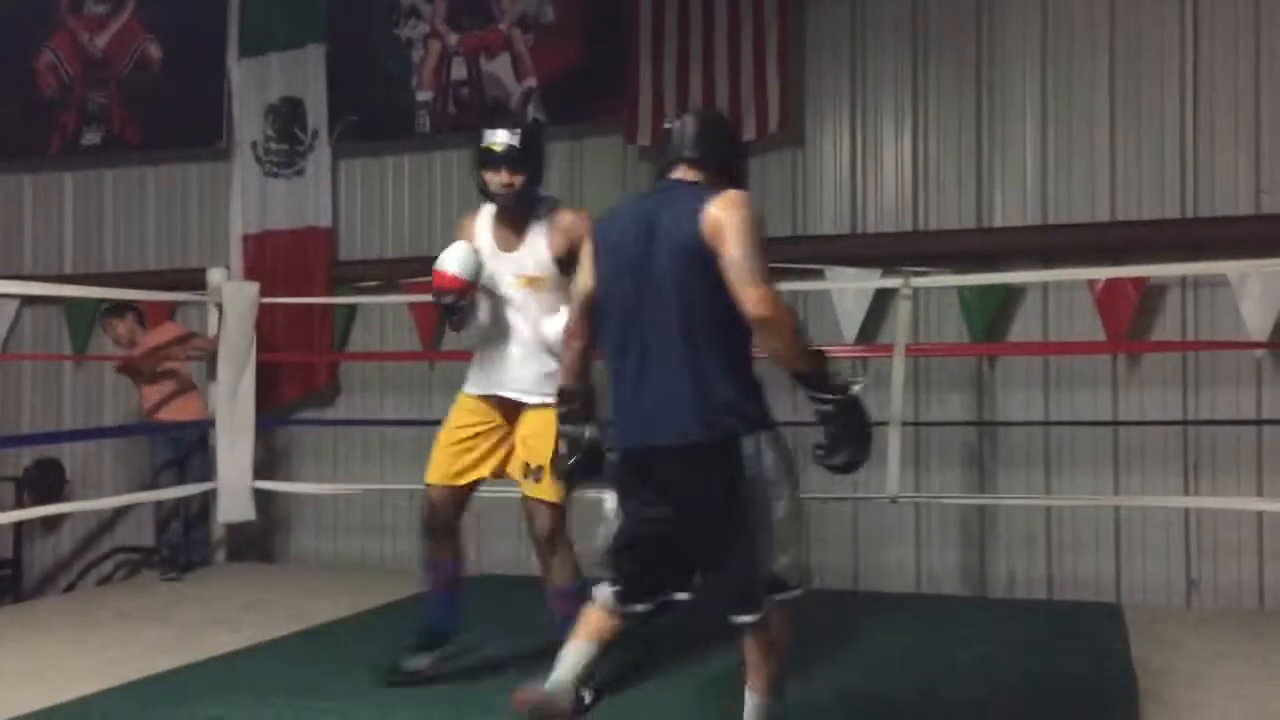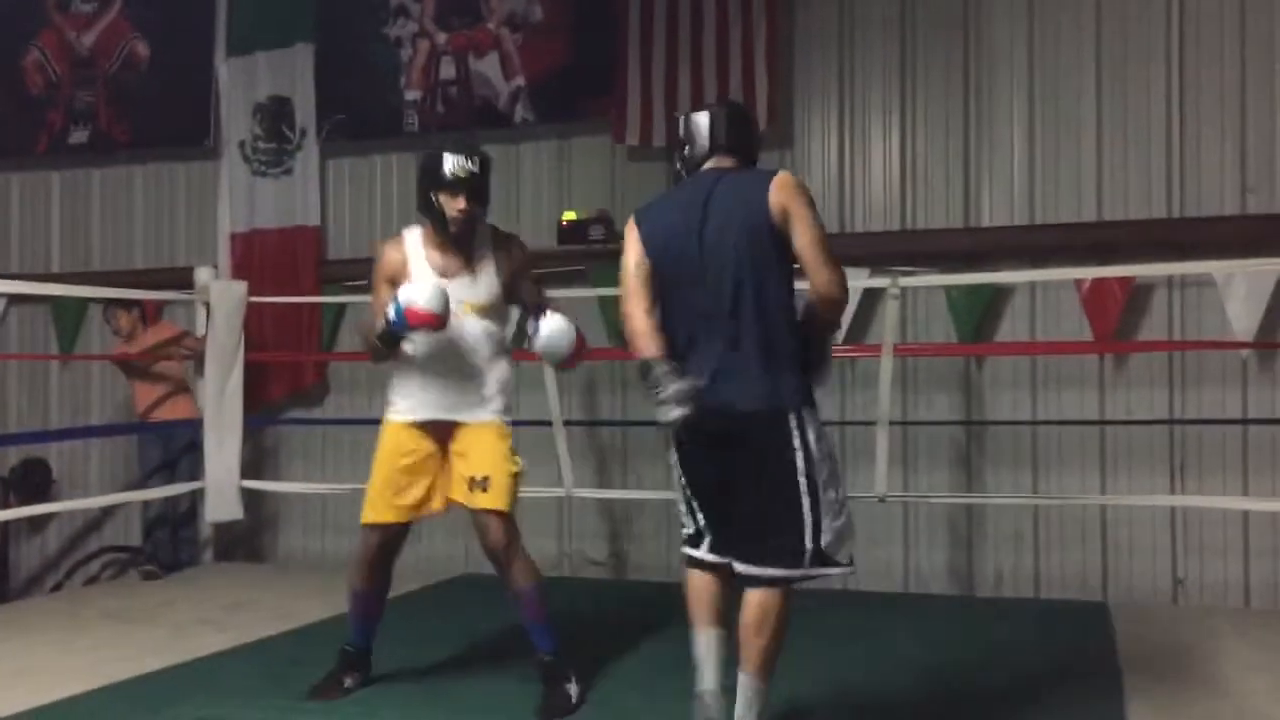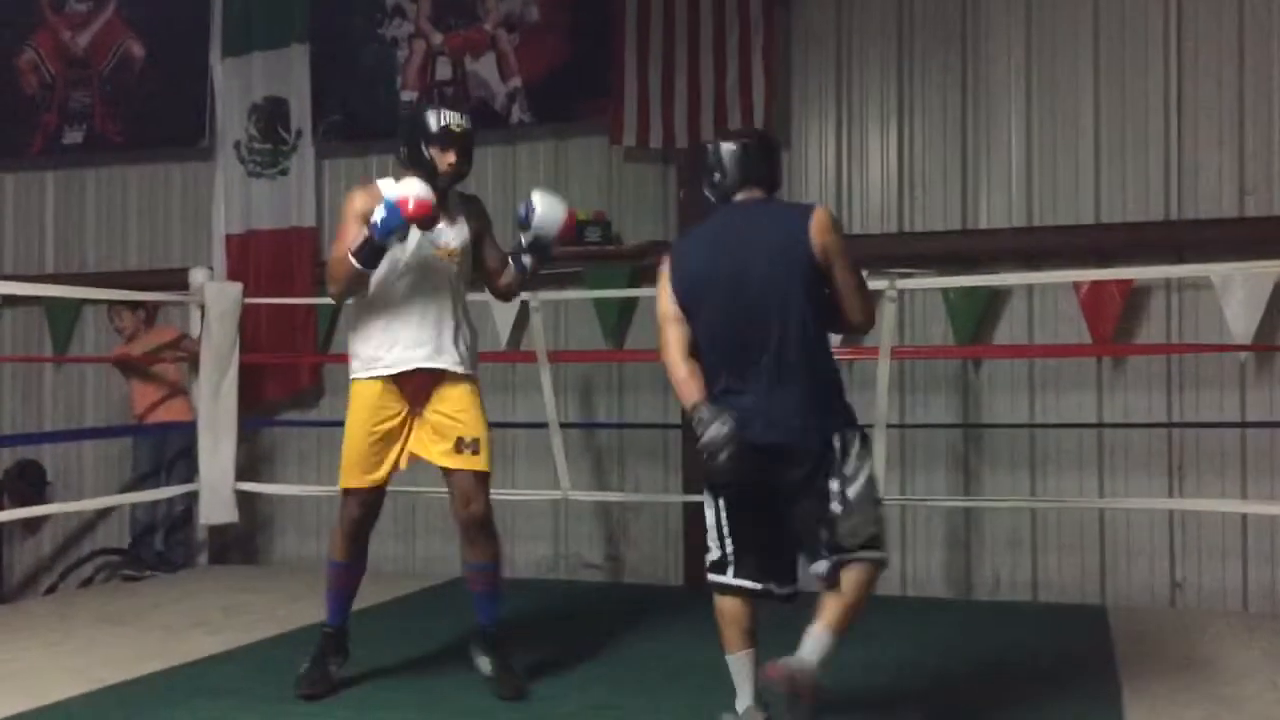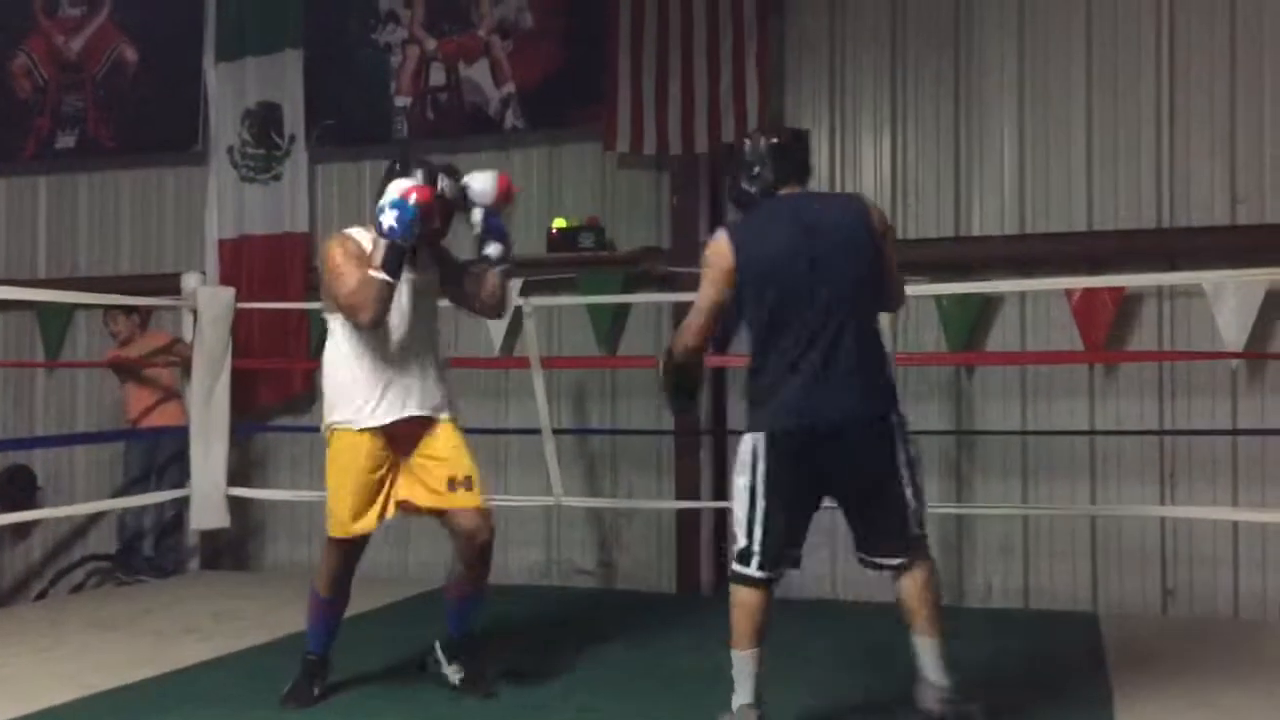
dt=0.2s
person 1, frame 1
left shoulder: (608, 226)
right shoulder: (724, 206)
left elbow: (576, 329)
right elbow: (760, 307)
left wrist: (572, 415)
right wrist: (828, 390)
left hip: (637, 436)
right hip: (716, 430)
left knee: (626, 582)
right knee: (758, 590)
person 1, frame 2
left shoulder: (646, 219)
right shoulder: (778, 189)
left elbow: (638, 310)
right elbow: (829, 290)
left wrist: (667, 380)
right wrist: (810, 333)
left hip: (695, 408)
right hip: (768, 402)
left knee: (706, 546)
right knee: (777, 562)
person 1, frame 3
left shoulder: (680, 255)
right shoulder: (813, 225)
left elbow: (676, 351)
right elbow: (857, 316)
left wrist: (708, 422)
left hip: (734, 431)
right hip: (814, 428)
left knee: (734, 572)
right knee: (858, 555)
right ankle: (805, 661)
person 1, frame 4
left shoulder: (731, 241)
right shoulder: (864, 216)
left elbow: (696, 333)
right elbow: (891, 297)
left wrist: (676, 367)
left hip: (779, 421)
right hip: (864, 413)
left knee: (753, 567)
right knee: (906, 551)
person 2, frame 1
left shoulder: (567, 226)
right shoulder: (472, 226)
right elbow: (461, 320)
right wrist: (451, 299)
left hip: (547, 399)
right hip: (484, 392)
left knee: (546, 530)
right knee: (438, 509)
right ankle: (436, 635)
person 2, frame 2
left shoulder: (505, 250)
right shoulder: (397, 254)
left elbow: (536, 309)
right elbow: (377, 347)
right wrist: (393, 327)
left hip: (482, 417)
right hip: (412, 417)
left knee: (500, 540)
right knee: (375, 543)
left ankle: (556, 670)
right ankle: (355, 659)
person 2, frame 3
left shoulder: (470, 212)
right shoulder: (368, 200)
left elbow: (501, 286)
right elbow: (337, 285)
left wrist: (532, 247)
right wrist: (379, 233)
left hip: (451, 376)
right hip: (380, 376)
left knee: (474, 509)
right knee: (356, 510)
left ankle: (489, 641)
right ankle: (332, 642)
person 2, frame 4
left shoulder: (431, 255)
right shoulder: (344, 249)
left elbow: (491, 304)
right elbow: (367, 315)
left wrist: (492, 234)
right wrist: (392, 244)
left hip: (429, 419)
right hip: (360, 423)
left knee: (476, 534)
right knee: (342, 549)
left ankle: (454, 646)
right ankle: (313, 666)
person 3, frame 1
left shoulder: (168, 332)
right shoulder: (127, 360)
left elbow: (209, 346)
right elbow: (145, 374)
right wrist: (165, 356)
left hip: (193, 423)
right hip: (162, 428)
left knee: (196, 493)
left ankle: (198, 557)
right ankle: (172, 560)
person 3, frame 2
left shoulder: (165, 331)
right shoulder: (123, 353)
left elbow: (201, 348)
right elbow: (139, 365)
right wrist: (163, 354)
left hip: (185, 421)
right hip: (152, 426)
left knee: (184, 492)
right knee: (156, 491)
left ankle: (184, 556)
right ankle: (158, 557)
person 3, frame 3
left shoulder: (165, 334)
right shoulder: (122, 353)
left elbow: (198, 351)
right elbow: (138, 364)
right wrist: (160, 355)
left hip: (180, 423)
right hip: (147, 427)
left knee: (178, 492)
right knee: (143, 490)
left ankle: (176, 557)
right ankle: (140, 558)
person 3, frame 4
left shoulder: (158, 339)
right shoulder: (116, 356)
left elbow: (191, 356)
right elbow: (132, 366)
right wrist: (154, 359)
left hip: (172, 428)
right hip: (139, 432)
left knee: (169, 497)
right knee: (133, 495)
left ankle: (166, 562)
right ankle: (129, 561)
